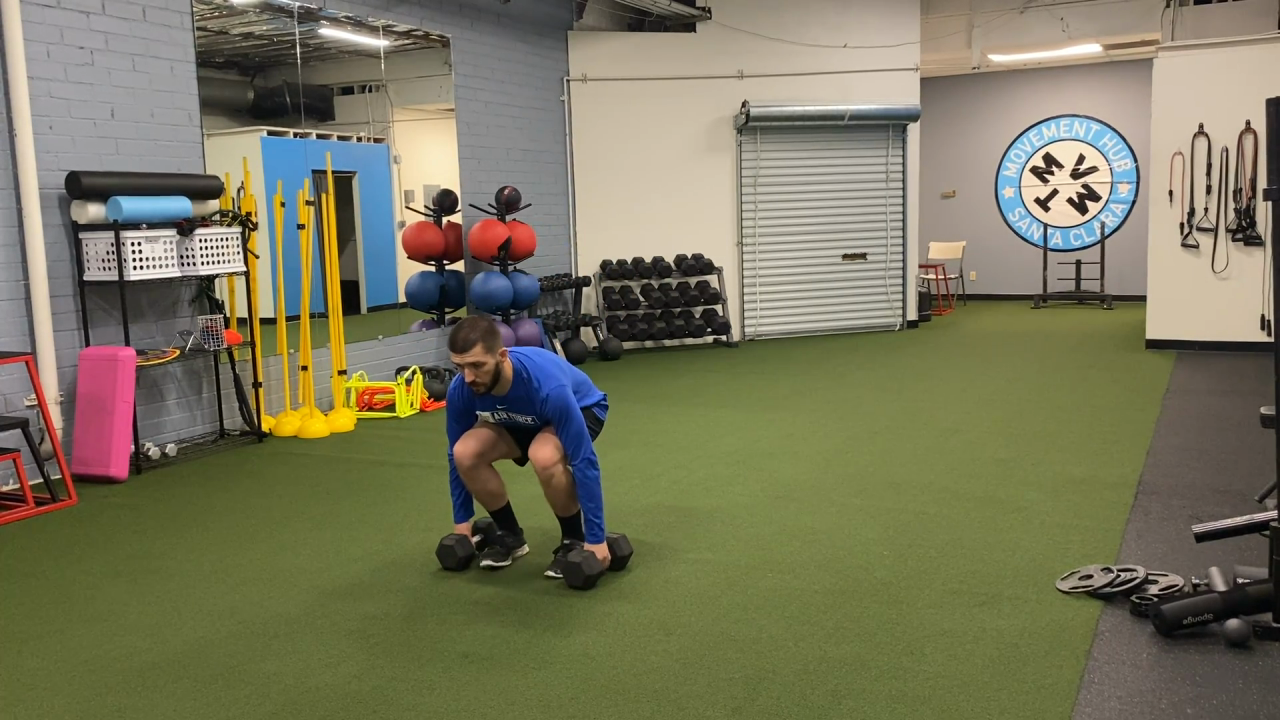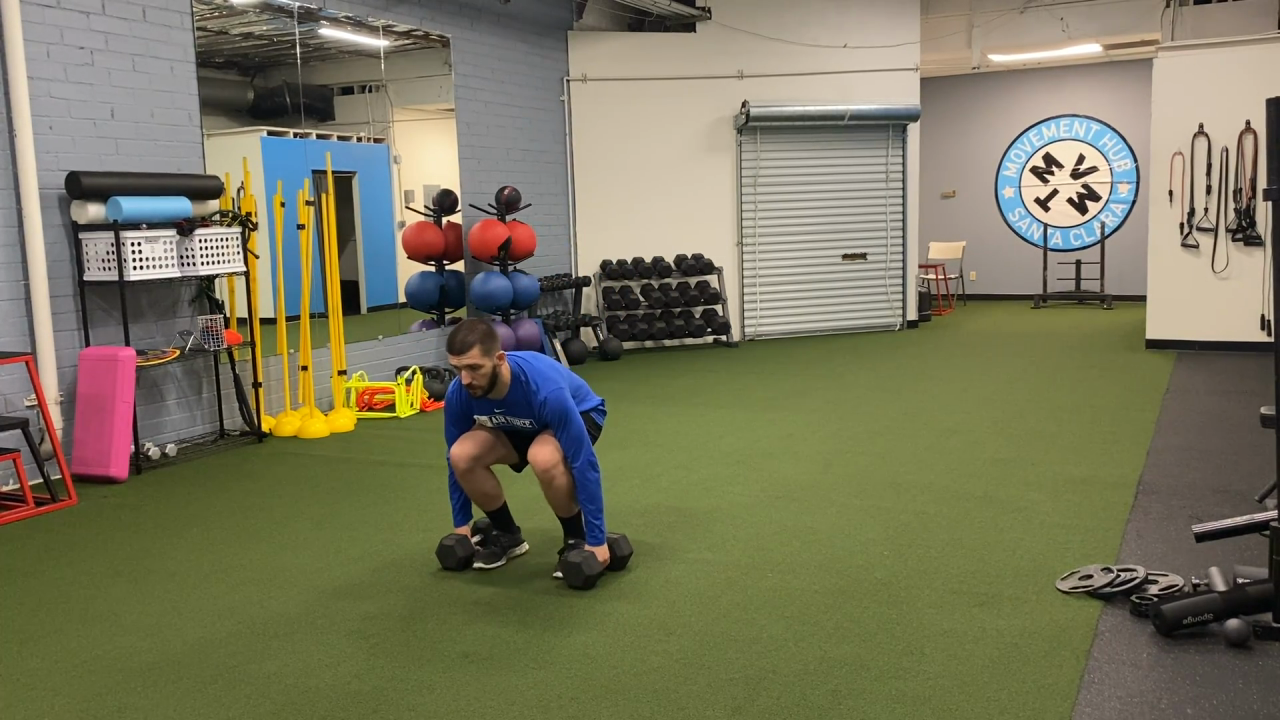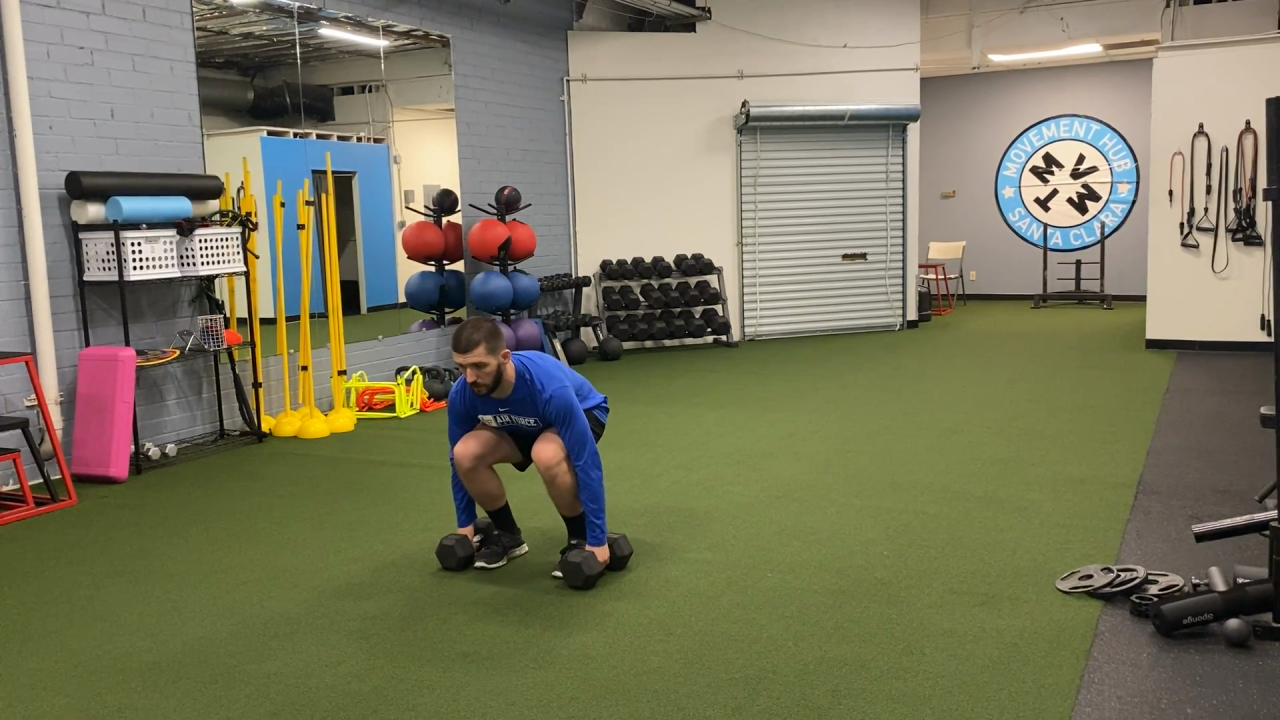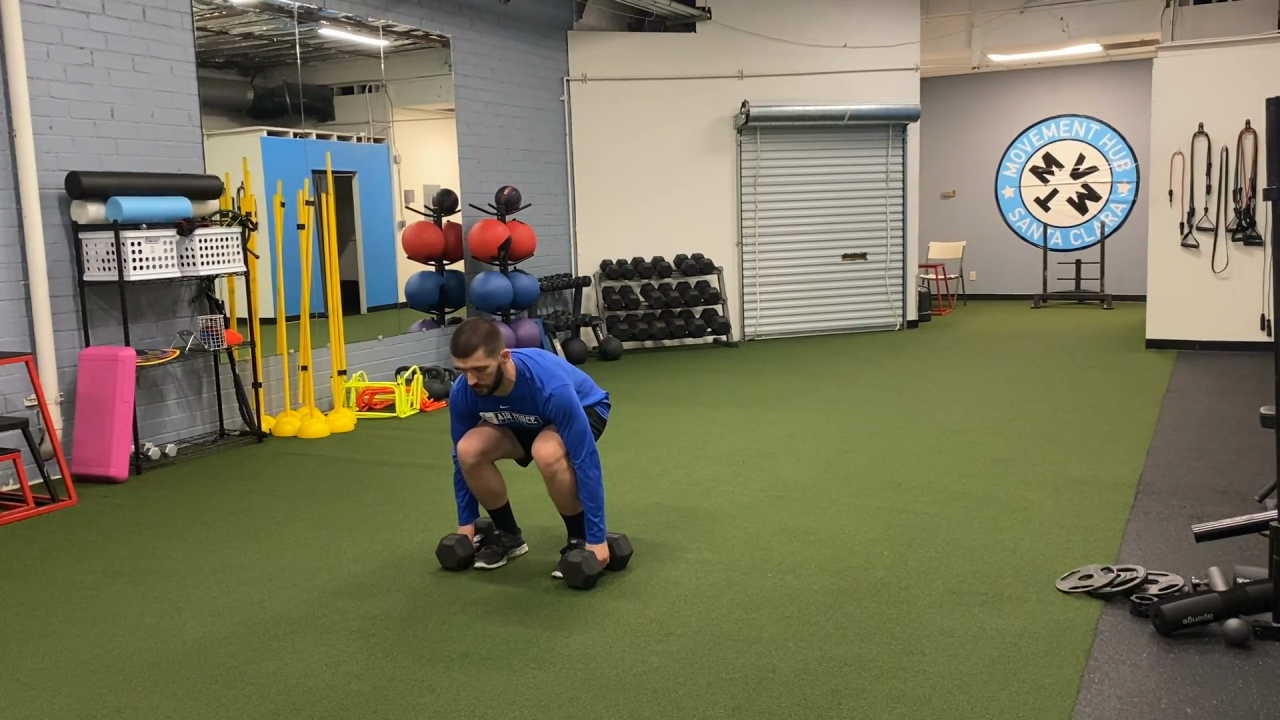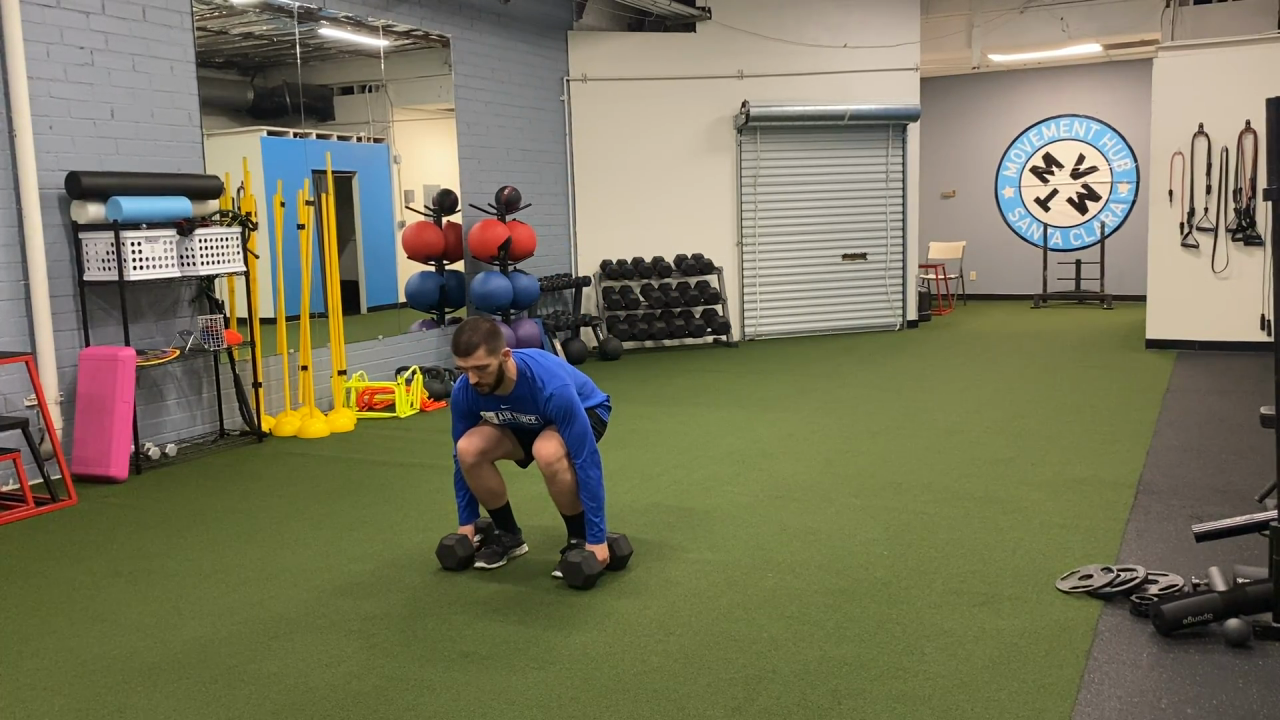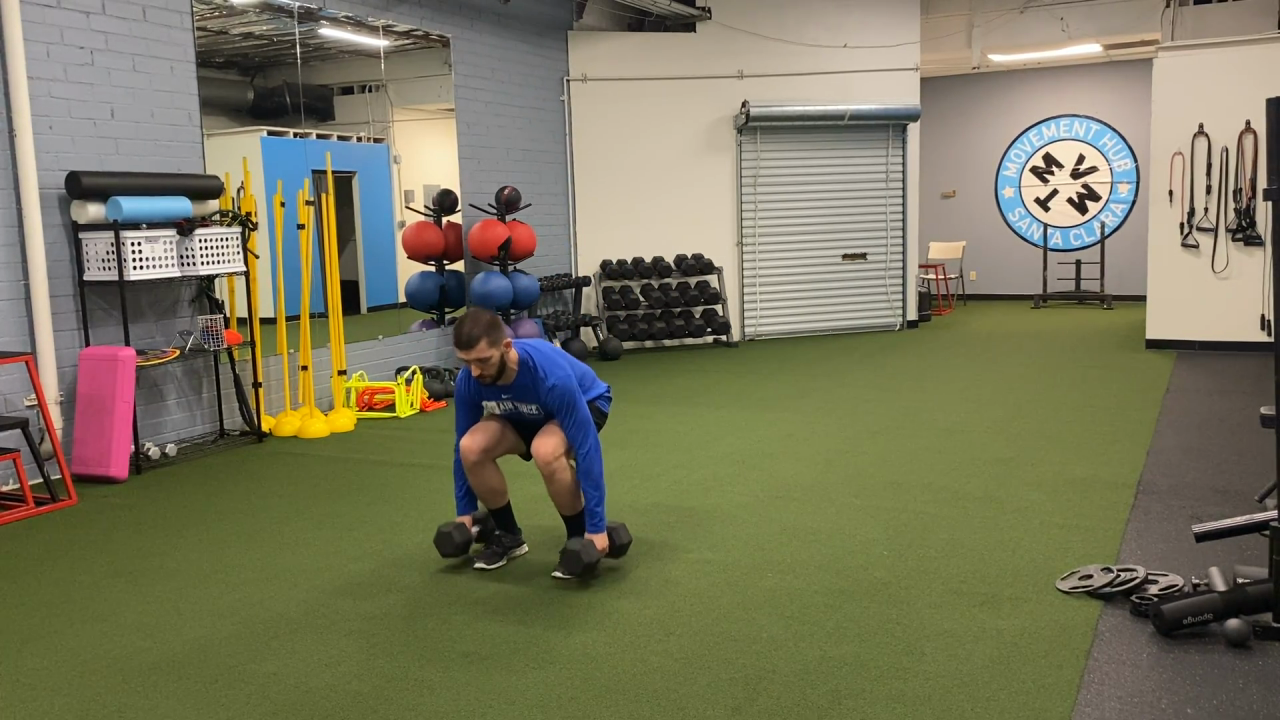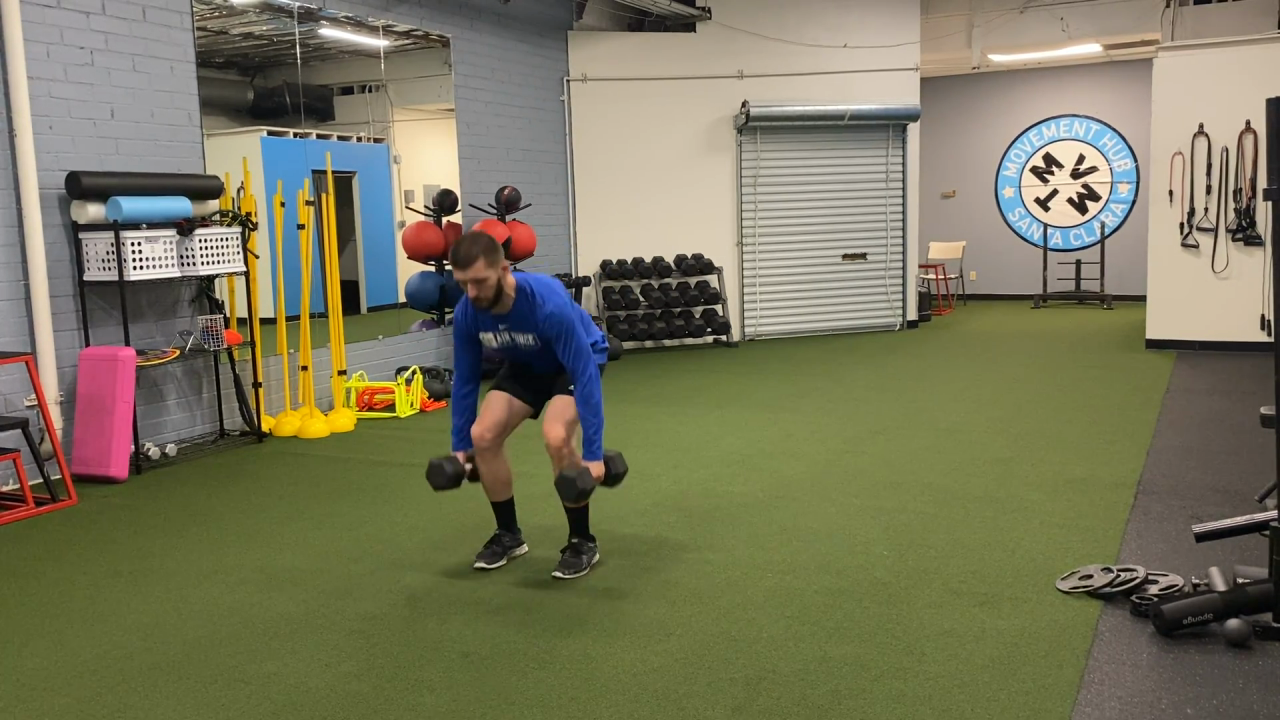
dt=0.3s
person 1, frame 1
left shoulder: (548, 387)
right shoulder: (460, 390)
left elbow: (583, 460)
right elbow: (455, 455)
left wrist: (596, 538)
right wrist: (461, 520)
left hip: (581, 407)
left knee: (544, 456)
right knee: (465, 453)
left ankle: (574, 540)
right ankle: (509, 534)
person 1, frame 2
left shoulder: (546, 391)
right shoulder: (458, 395)
left elbow: (583, 463)
right elbow: (456, 459)
left wrist: (596, 540)
right wrist: (461, 525)
left hip: (579, 414)
left knee: (543, 458)
right knee: (461, 456)
left ankle: (577, 539)
right ankle: (507, 534)
person 1, frame 3
left shoulder: (550, 390)
right shoulder: (462, 395)
left elbow: (586, 462)
right elbow: (458, 459)
left wrist: (597, 540)
right wrist: (465, 524)
left hip: (583, 412)
left knee: (547, 455)
right knee: (465, 454)
left ankle: (580, 540)
right ankle: (507, 534)
person 1, frame 4
left shoulder: (551, 387)
right shoulder: (463, 392)
left elbow: (585, 460)
right elbow: (461, 457)
left wrist: (597, 538)
right wrist: (466, 522)
left hip: (584, 409)
left knee: (547, 453)
right knee: (469, 450)
left ankle: (579, 539)
right ankle: (507, 534)
person 1, frame 5
left shoulder: (551, 387)
right shoulder: (465, 392)
left elbow: (586, 460)
right elbow: (462, 458)
left wrist: (597, 538)
right wrist: (467, 521)
left hip: (584, 410)
left knee: (548, 452)
right knee: (468, 450)
left ankle: (579, 539)
right ankle: (507, 534)
person 1, frame 6
left shoulder: (552, 376)
right shoulder: (469, 380)
left elbow: (586, 450)
right elbow: (462, 447)
left wrist: (595, 527)
right wrist: (464, 512)
left hip: (585, 403)
left knee: (546, 451)
right knee: (472, 448)
right ankle: (507, 534)
person 1, frame 7
left shoulder: (549, 303)
right shoulder: (467, 312)
left elbow: (585, 374)
right elbow: (465, 379)
left wrist: (593, 453)
right wrist: (460, 445)
left hip: (579, 359)
right hip: (525, 364)
left knee: (555, 437)
right knee: (483, 435)
left ankle: (582, 541)
right ankle: (509, 534)
